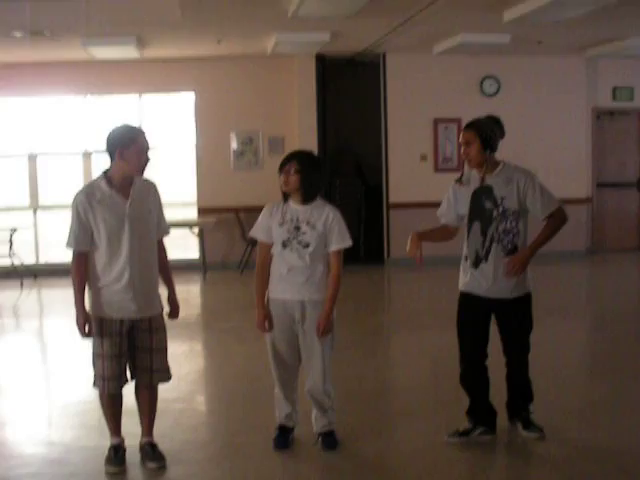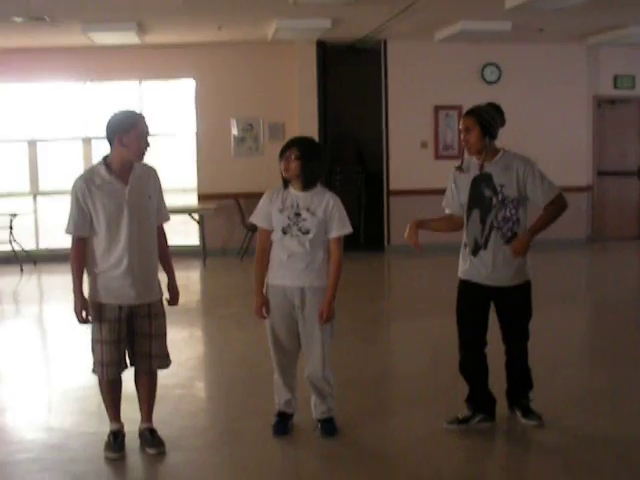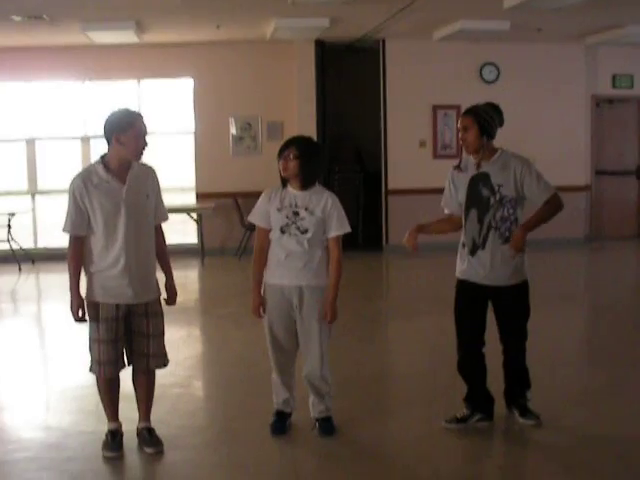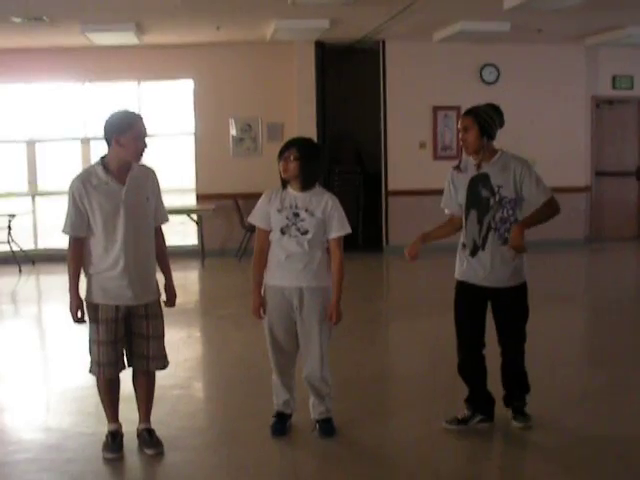
dt=0.1s
person 1, frame 1
left shoulder: (149, 192)
right shoulder: (87, 198)
right elbow: (80, 257)
left wrist: (171, 290)
right wrist: (81, 308)
left hip: (148, 304)
right hip: (109, 308)
left knee: (148, 376)
right knee: (109, 380)
left ankle: (147, 440)
right ankle: (116, 442)
person 1, frame 2
left shoulder: (149, 177)
right shoulder: (86, 184)
right elbow: (79, 243)
left wrist: (171, 277)
right wrist: (79, 293)
left hip: (147, 291)
right hip: (108, 294)
left knee: (148, 362)
right knee: (108, 366)
left ankle: (147, 426)
right ankle: (115, 429)
person 1, frame 3
left shoulder: (147, 177)
right shoulder: (84, 183)
right elbow: (77, 241)
left wrist: (169, 277)
right wrist: (74, 292)
left hip: (145, 289)
right hip: (104, 292)
left knee: (146, 361)
right knee: (106, 365)
left ankle: (145, 425)
right ankle: (113, 428)
person 1, frame 4
left shoulder: (147, 178)
right shoulder: (84, 184)
right elbow: (76, 242)
left wrist: (168, 279)
right wrist: (73, 292)
left hip: (145, 291)
right hip: (103, 294)
left knee: (146, 363)
right knee: (106, 366)
left ankle: (145, 426)
right ankle: (113, 429)
person 2, frame 1
left shoulder: (520, 179)
right shoulder: (461, 185)
left elbow: (558, 216)
right elbow: (449, 229)
left wrist: (528, 251)
right wrist: (420, 235)
left hip: (512, 288)
right hip: (473, 288)
left knee: (517, 355)
right knee: (471, 359)
left ankle: (520, 412)
right ankle: (481, 419)
person 2, frame 2
left shoulder: (519, 166)
right shoulder: (461, 173)
left elbow: (558, 203)
right elbow: (455, 220)
left wrist: (528, 234)
right wrist: (419, 223)
left hip: (512, 275)
right hip: (472, 275)
left knee: (516, 343)
right knee: (470, 347)
left ankle: (519, 400)
right ankle: (480, 407)
person 2, frame 3
left shoulder: (516, 166)
right shoulder: (459, 172)
left elbow: (554, 203)
right elbow: (456, 221)
left wrist: (524, 227)
right wrist: (420, 229)
left hip: (509, 275)
right hip: (470, 275)
left knee: (514, 343)
right knee: (468, 346)
left ankle: (518, 400)
right ankle: (479, 406)
person 2, frame 4
left shoulder: (516, 167)
right shoulder: (459, 173)
left elbow: (551, 206)
right elbow: (456, 222)
left wrist: (521, 225)
right wrist: (422, 238)
left hip: (508, 276)
right hip: (469, 276)
left knee: (512, 345)
right knee: (468, 347)
left ankle: (516, 402)
right ankle: (479, 407)
person 3, frame 1
left shoulder: (328, 215)
right shoulder: (272, 214)
left elbow: (335, 267)
right elbow: (263, 263)
left wrist: (328, 310)
right wrist: (260, 305)
left hip: (314, 303)
right hip: (280, 302)
left knee: (319, 371)
right knee: (283, 368)
left ankle: (325, 424)
right ankle: (285, 422)
person 3, frame 2
left shoulder: (328, 202)
right shoulder: (272, 200)
left elbow: (336, 254)
right elbow: (262, 249)
left wrist: (330, 298)
right wrist: (259, 292)
left hip: (314, 289)
right hip: (279, 288)
left knee: (318, 357)
right knee: (282, 355)
left ankle: (324, 411)
right ankle: (285, 409)
person 3, frame 3
left shoulder: (327, 201)
right shoulder: (270, 199)
left elbow: (335, 253)
right elbow: (260, 248)
left wrist: (332, 298)
right wrist: (256, 291)
left hip: (313, 288)
right hip: (277, 287)
left knee: (316, 357)
right knee: (280, 354)
left ankle: (322, 410)
right ankle: (283, 408)
person 3, frame 4
left shoulder: (327, 202)
right shoulder: (270, 200)
left elbow: (336, 254)
right elbow: (261, 249)
left wrist: (335, 299)
right wrist: (256, 292)
left hip: (314, 289)
right hip: (277, 288)
left knee: (316, 358)
right knee: (281, 355)
left ankle: (322, 412)
right ankle: (283, 410)
